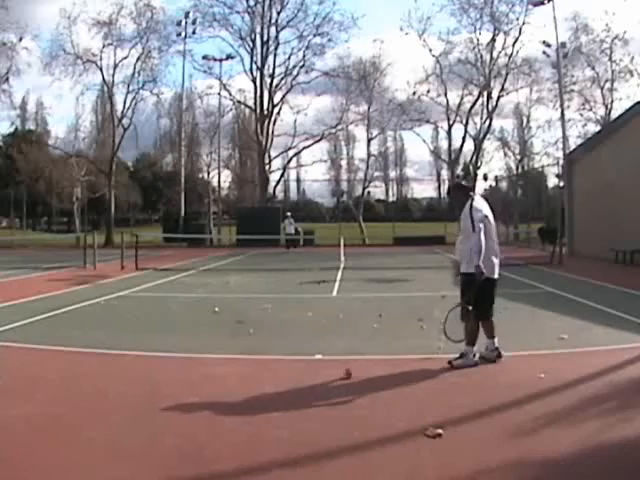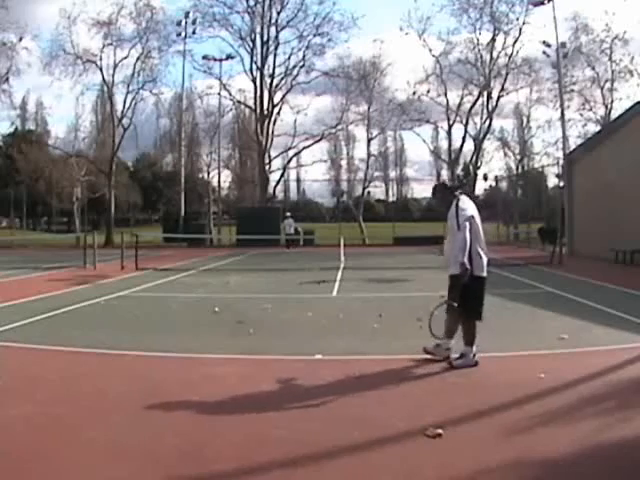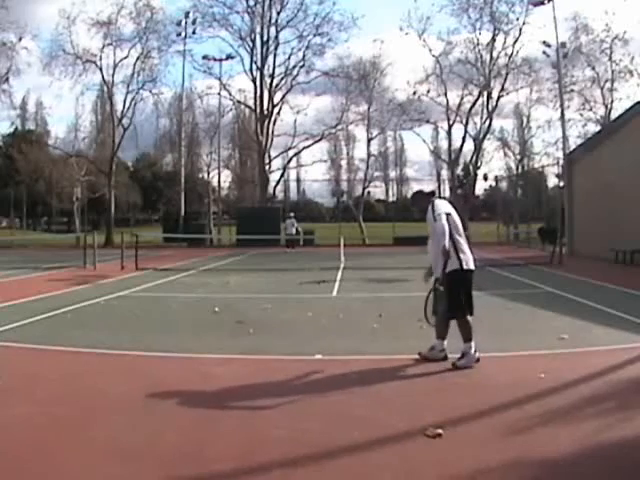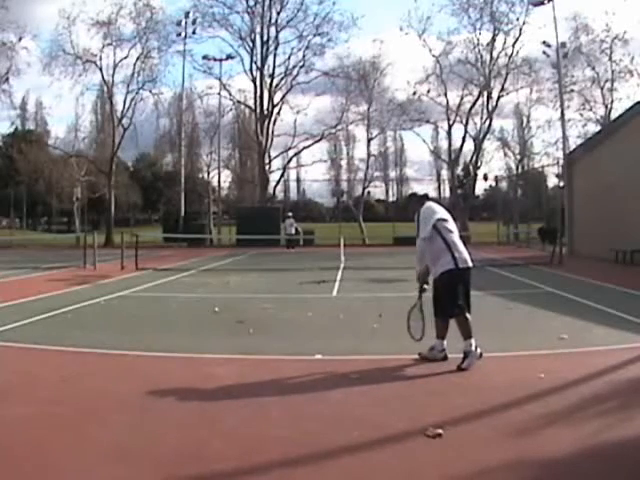
dt=0.5s
person 1, frame 1
left shoulder: (472, 207)
right shoulder: (476, 205)
left elbow: (477, 237)
left wrist: (477, 264)
right wrist: (461, 263)
left hip: (477, 270)
right hip: (478, 268)
left knee: (471, 313)
right knee: (482, 312)
left ankle: (469, 354)
right ankle: (492, 348)
person 1, frame 2
left shoulder: (459, 206)
right shoulder: (460, 205)
left elbow: (463, 235)
left wrist: (462, 261)
left hip: (468, 270)
right hip: (460, 269)
left knee: (466, 313)
right knee: (454, 310)
left ankle: (469, 354)
right ankle: (445, 347)
person 1, frame 3
left shoulder: (436, 206)
right shoulder: (437, 208)
left elbow: (441, 224)
left wrist: (445, 245)
right wrist: (433, 267)
left hip: (456, 267)
right hip: (447, 268)
left knee: (459, 310)
right knee: (441, 310)
left ankle: (470, 352)
right ankle: (439, 349)
person 1, frame 4
left shoulder: (426, 210)
right shoulder: (431, 212)
left elbow: (422, 241)
right elbow: (432, 249)
left wrist: (420, 269)
right wrist: (426, 274)
left hip: (453, 266)
right hip: (444, 268)
left knee: (457, 308)
right knee: (440, 309)
left ankle: (471, 348)
right ankle: (439, 348)
